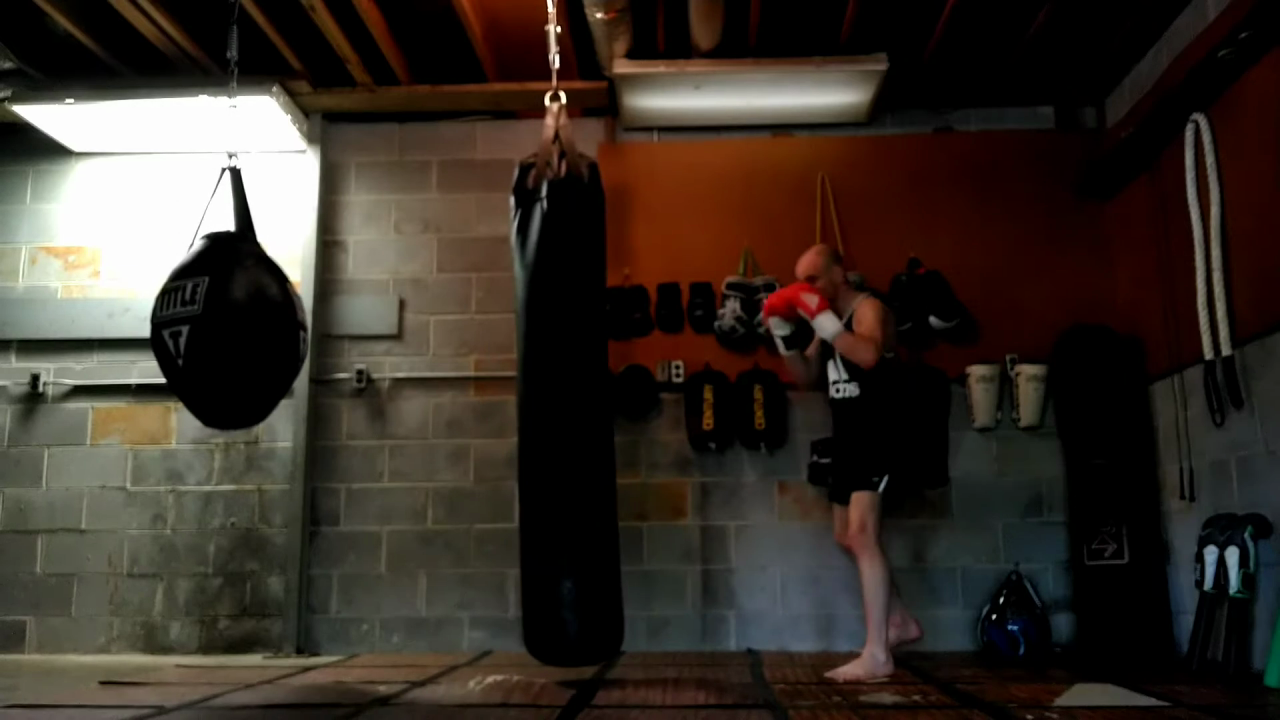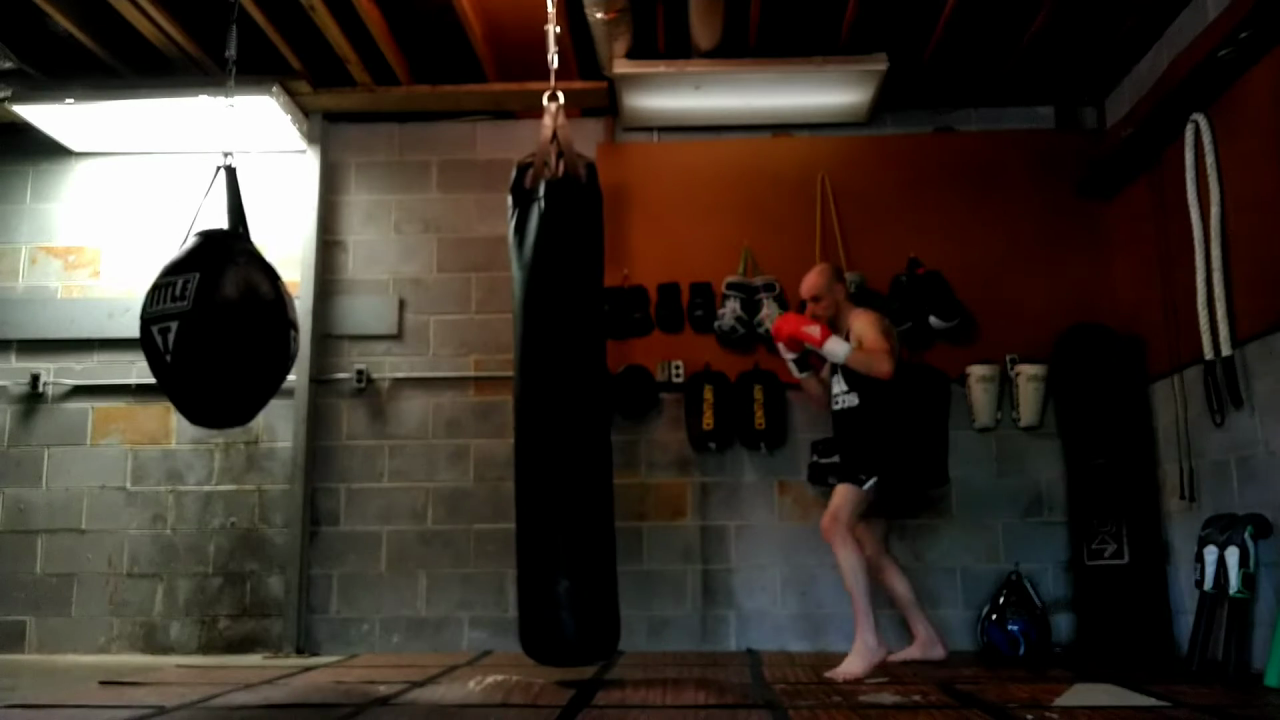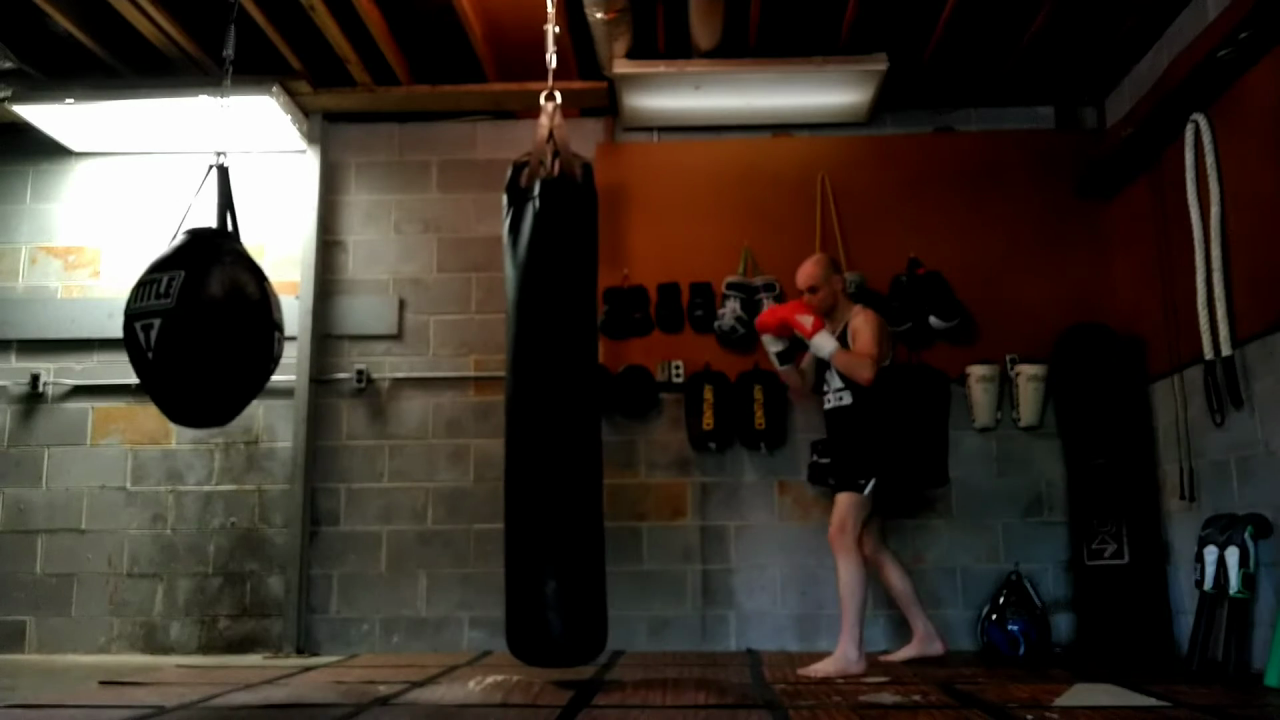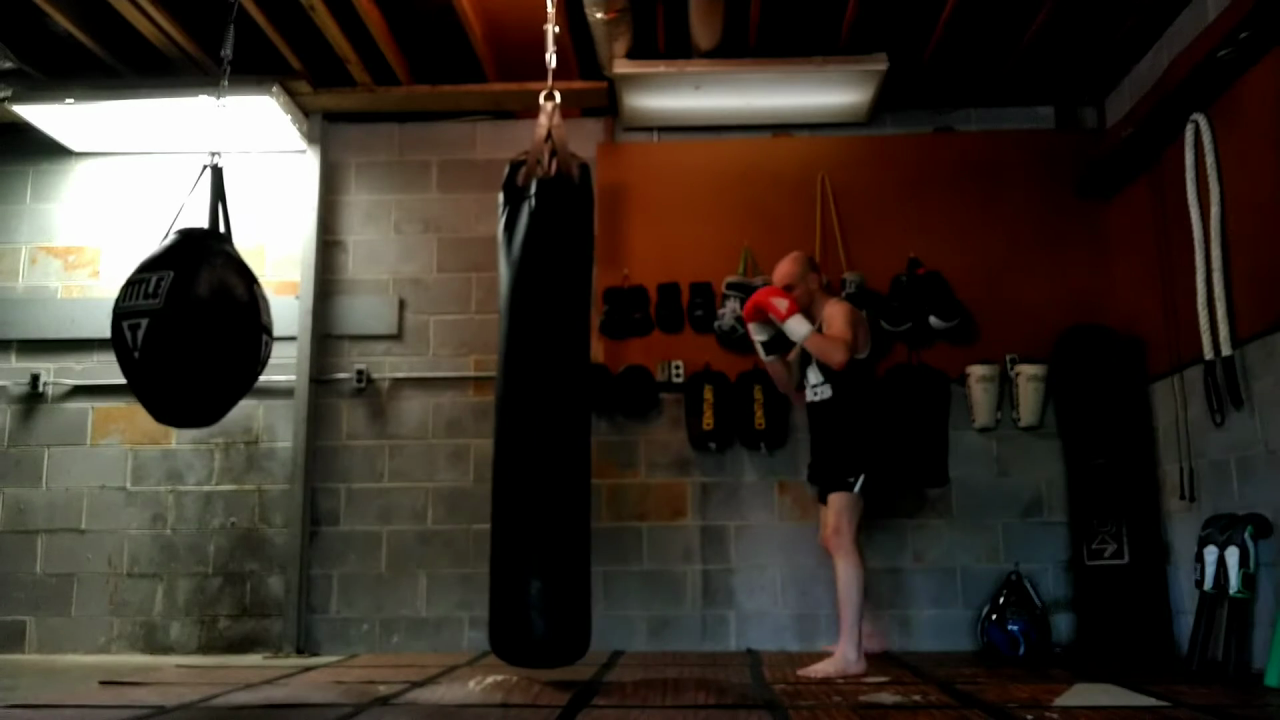
dt=0.3s
person 1, frame 1
left shoulder: (867, 308)
right shoulder: (829, 319)
left elbow: (869, 356)
right elbow: (804, 375)
left wrist: (818, 317)
right wrist: (782, 328)
left hip: (874, 438)
right hip: (850, 441)
left knee: (860, 535)
right knee: (848, 538)
left ankle: (876, 655)
right ankle: (899, 620)
person 1, frame 2
left shoulder: (865, 321)
right shoulder: (840, 335)
left elbow: (884, 367)
right elbow: (824, 396)
left wrist: (824, 343)
right wrist: (795, 354)
left hip: (878, 449)
right hip: (859, 452)
left knee: (834, 525)
right knee: (870, 551)
left ankle: (867, 642)
right ankle: (926, 640)
person 1, frame 3
left shoulder: (864, 320)
right shoulder: (822, 326)
left elbow: (866, 372)
right elbow: (804, 385)
left wrist: (815, 335)
right wrist: (777, 345)
left hip: (871, 448)
right hip: (850, 450)
left knee: (841, 536)
right knee: (871, 548)
left ankle: (849, 652)
right ankle: (924, 635)
person 1, frame 4
left shoulder: (839, 312)
right shoulder: (804, 326)
left elbow: (839, 357)
right elbow: (789, 381)
left wrist: (789, 318)
right wrist: (761, 331)
left hip: (852, 442)
right hip: (829, 446)
left knee: (839, 536)
right knee: (833, 539)
left ankle: (850, 652)
right ankle: (853, 634)
